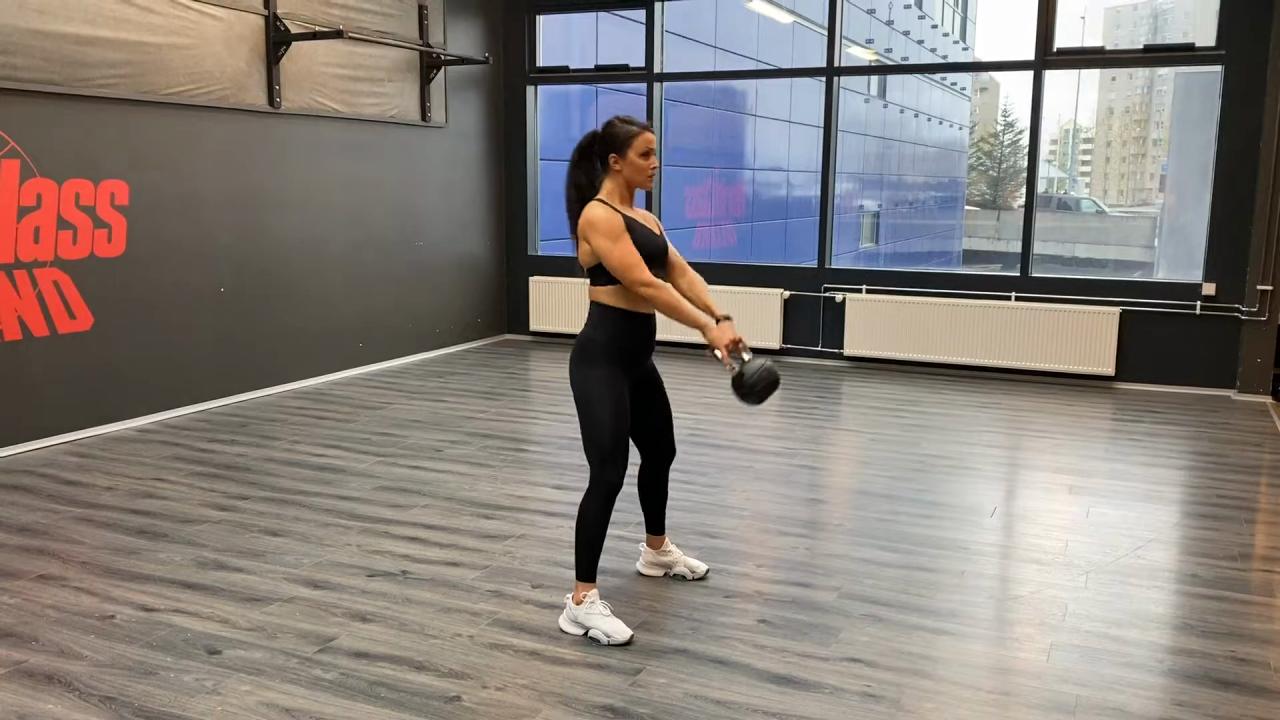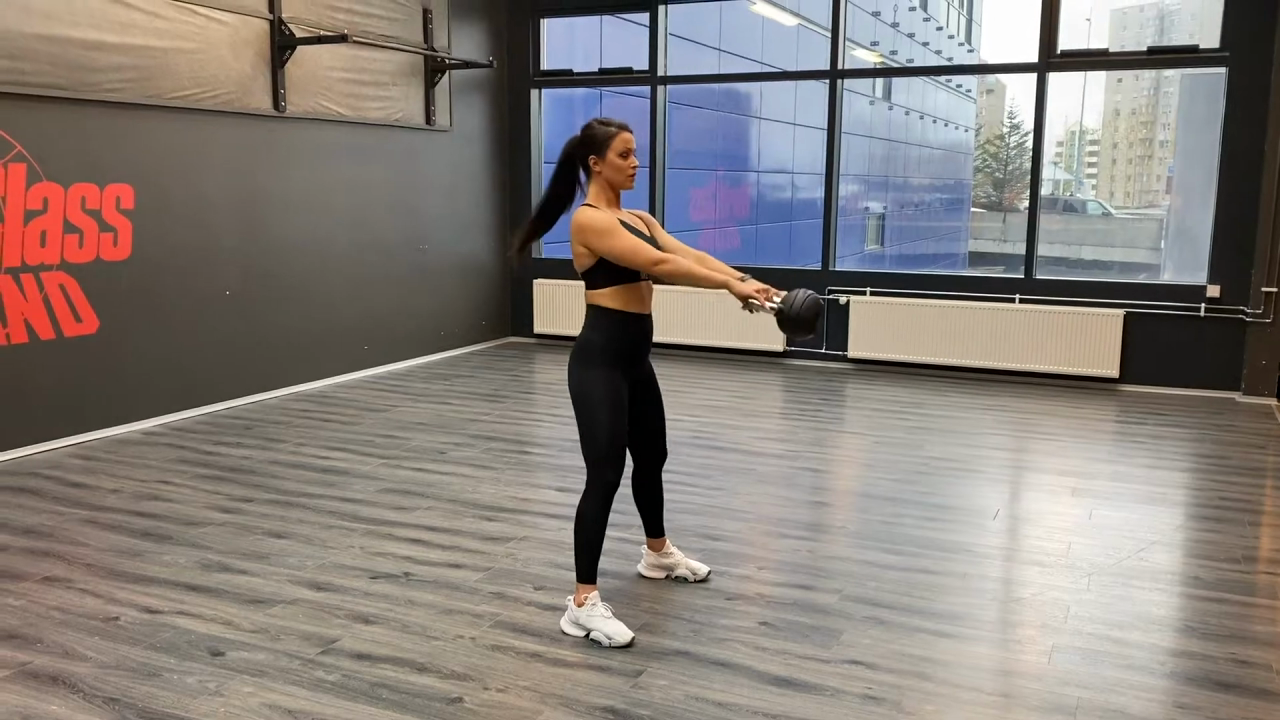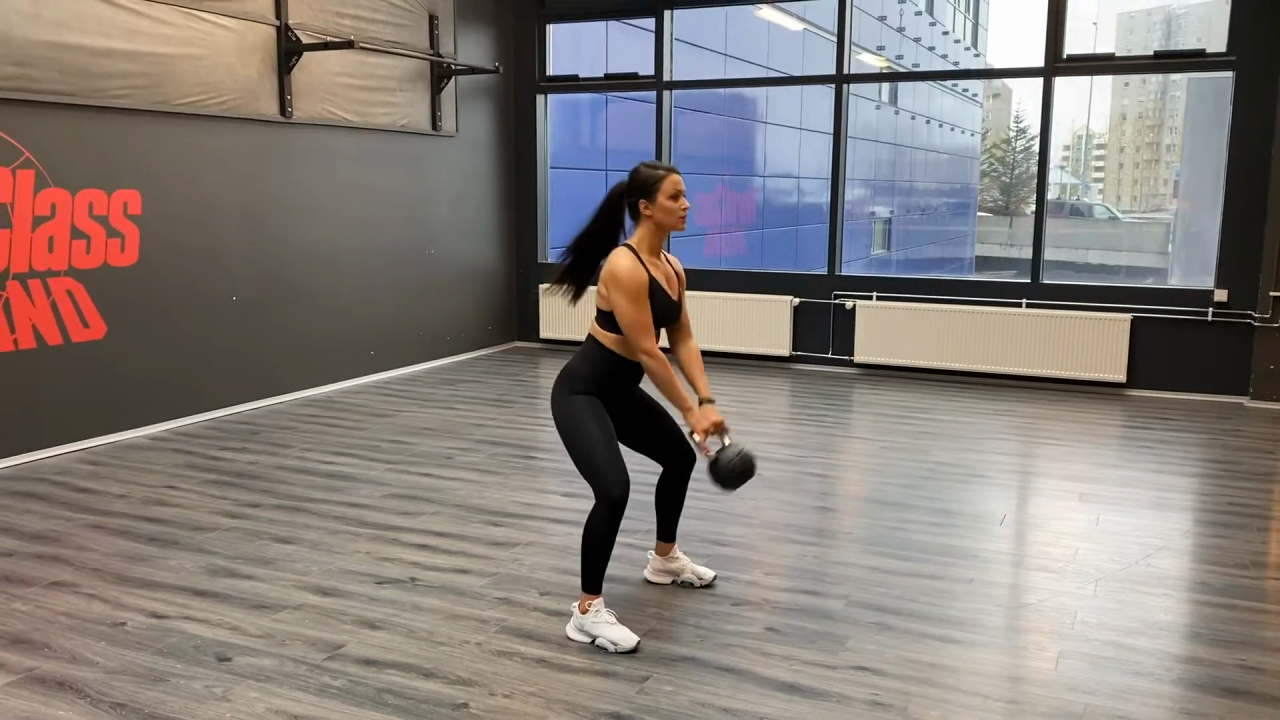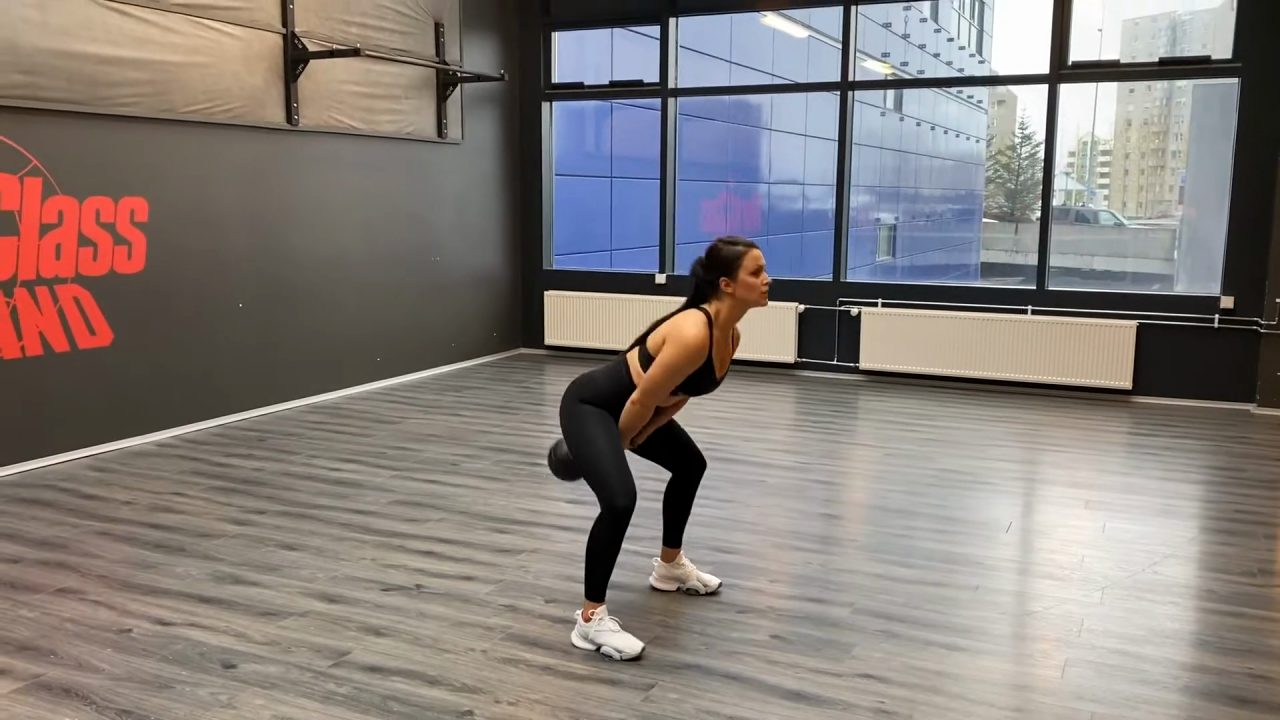
dt=0.3s
person 1, frame 1
left shoulder: (644, 218)
right shoulder: (597, 216)
left elbow: (683, 274)
right elbow: (644, 285)
left wrist: (720, 319)
right wrist: (709, 329)
left hip: (638, 358)
right hip: (601, 359)
left knee: (660, 452)
right knee: (608, 474)
left ankle: (657, 550)
right ankle: (582, 601)
person 1, frame 2
left shoulder: (639, 217)
right shoulder: (589, 219)
left elbow: (687, 256)
right elbow: (656, 263)
left wrist: (743, 282)
right wrist: (736, 288)
left hip: (635, 358)
right hip: (599, 360)
left knee: (652, 457)
right knee: (605, 475)
left ankle: (658, 553)
right ankle: (582, 604)
person 1, frame 3
left shoulder: (672, 267)
right shoulder: (624, 266)
left elbow: (683, 341)
right elbow: (648, 353)
left wrist: (705, 402)
right wrist: (691, 409)
left hip: (622, 390)
right hip: (582, 392)
left knee: (680, 457)
right knee: (614, 490)
left ankle: (664, 559)
right ankle: (587, 611)
person 1, frame 4
left shoulder: (729, 334)
right shoulder: (694, 334)
left elbow: (676, 398)
right elbow: (642, 401)
left wrist: (628, 444)
right wrist: (613, 447)
left hip: (628, 405)
right hip: (590, 404)
left knee: (690, 464)
right knee: (620, 499)
left ankle: (670, 565)
right ankle: (591, 618)
